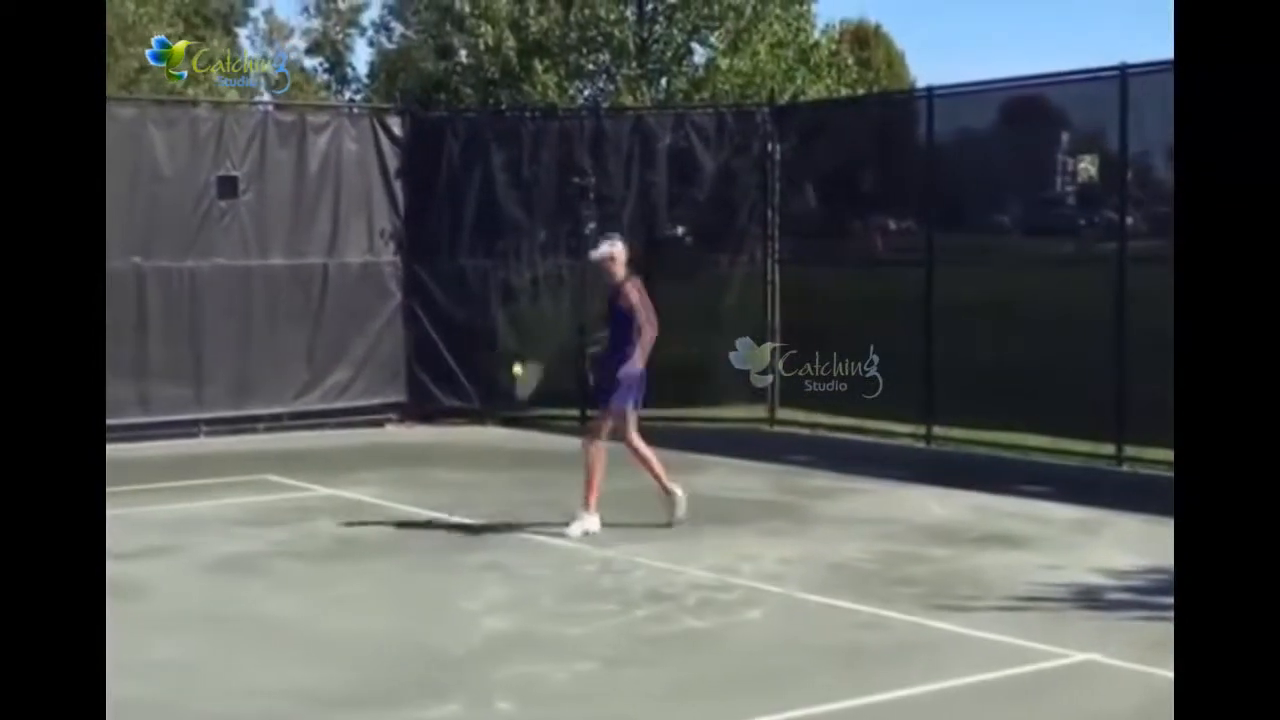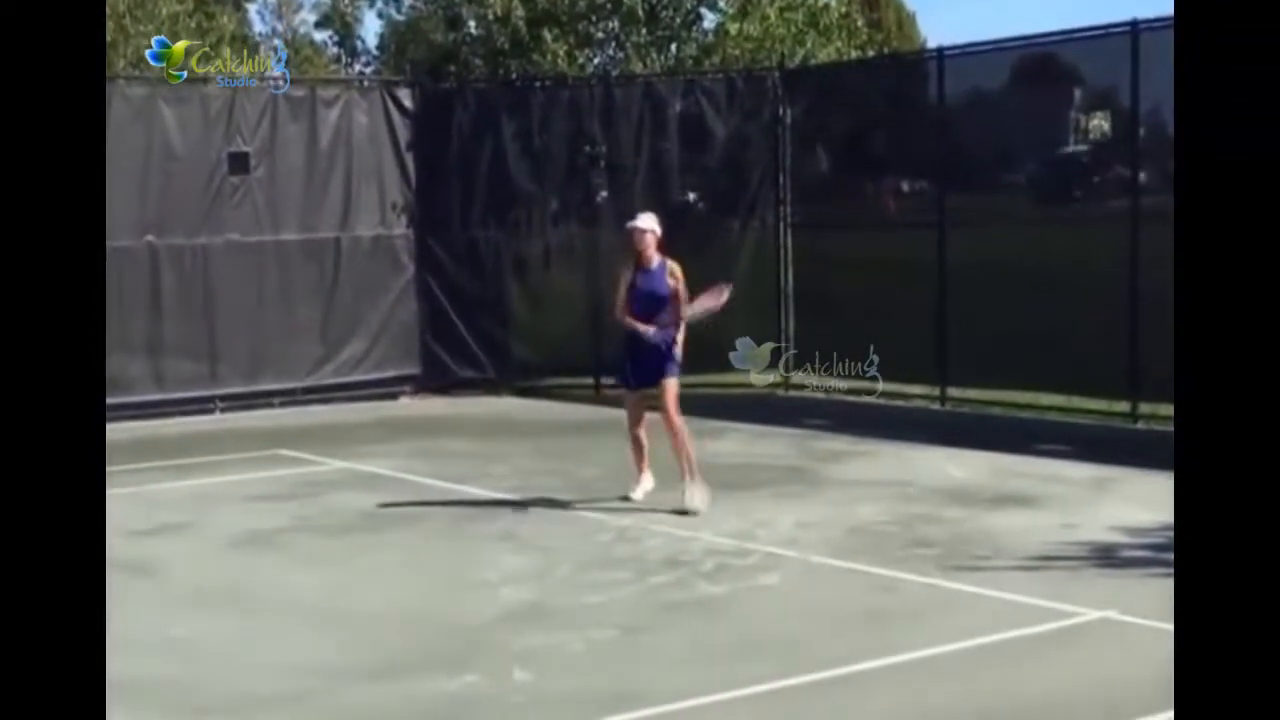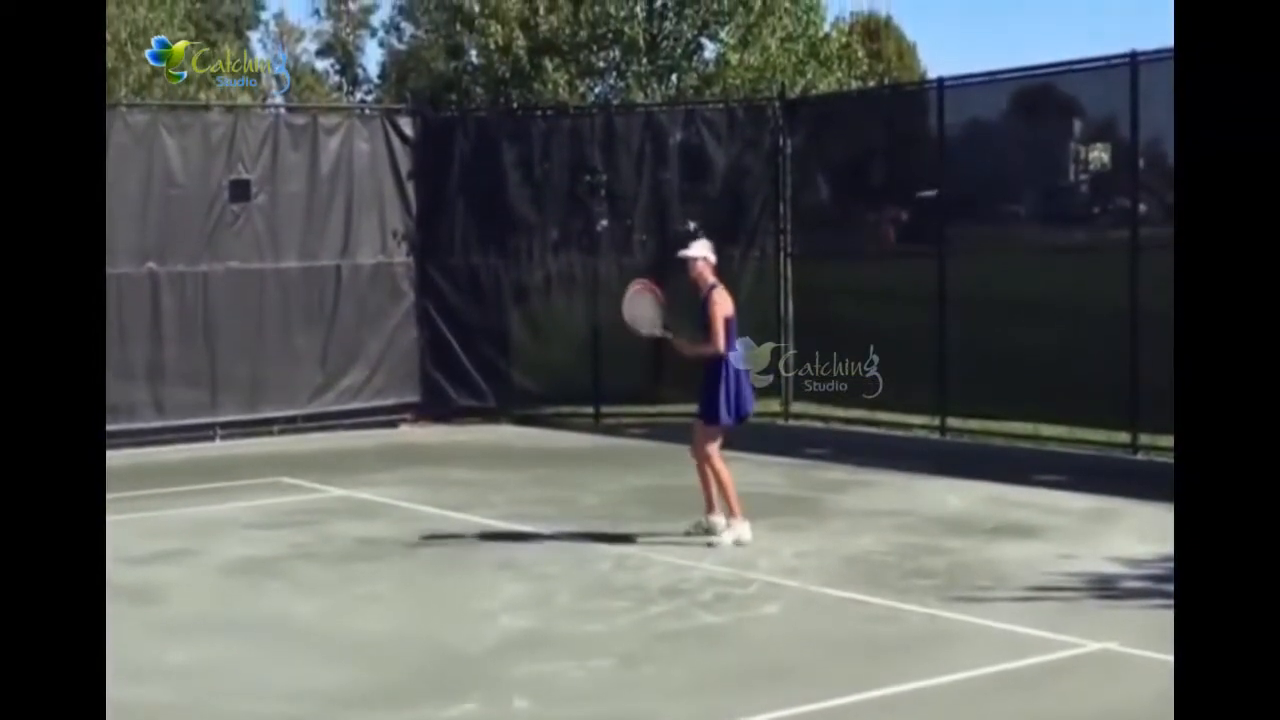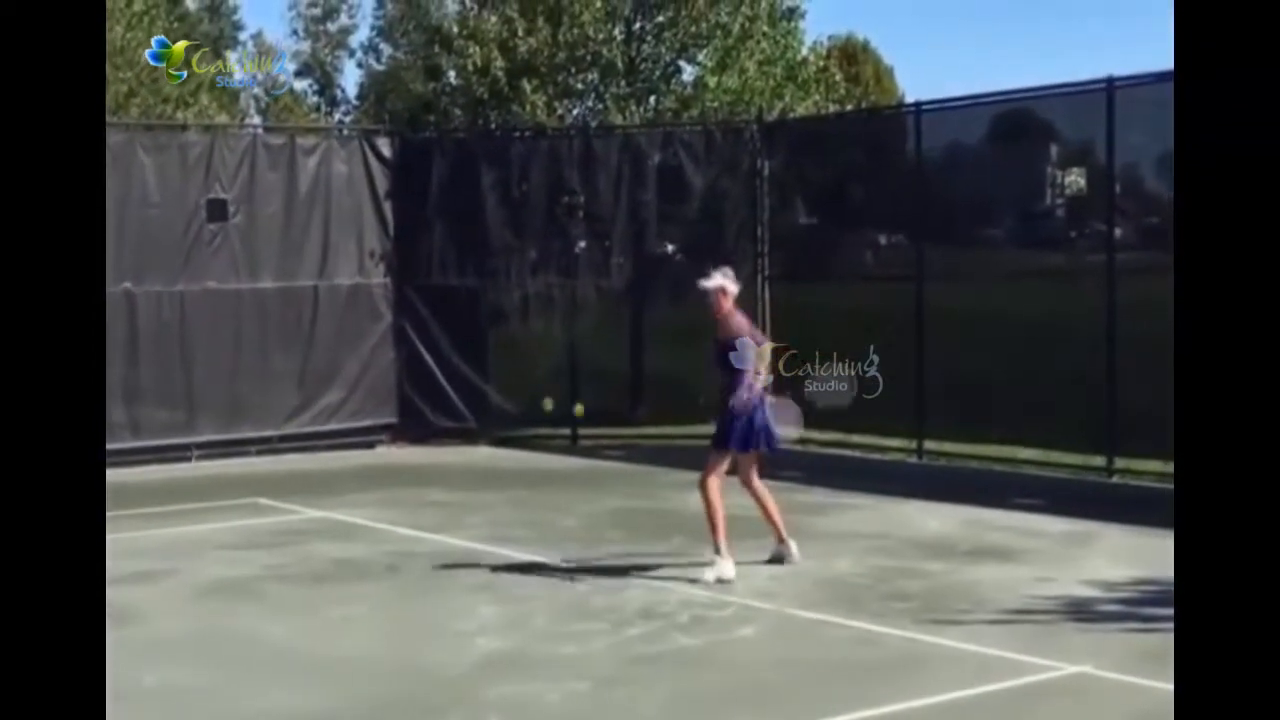
dt=1s
person 1, frame 1
left shoulder: (629, 288)
right shoulder: (619, 288)
left elbow: (648, 329)
left wrist: (636, 360)
left hip: (625, 367)
right hip: (614, 364)
left knee: (594, 439)
right knee: (631, 439)
left ankle: (588, 515)
right ankle: (670, 491)
person 1, frame 2
left shoulder: (671, 269)
right shoulder: (629, 270)
left elbow: (683, 309)
right elbow: (619, 311)
left wrist: (679, 338)
right wrist: (640, 328)
left hip: (664, 346)
right hip: (637, 346)
left knee: (669, 411)
right knee: (635, 419)
left ankle: (692, 481)
right ankle: (644, 475)
person 1, frame 3
left shoulder: (716, 296)
right shoulder: (708, 293)
left elbow: (717, 347)
left wrist: (689, 349)
right wrist: (691, 345)
left hip: (727, 376)
right hip: (721, 375)
left knee: (708, 452)
right knee: (700, 449)
left ankle: (737, 523)
right ankle: (713, 516)
person 1, frame 4
left shoulder: (734, 320)
right shoulder: (723, 323)
left elbow: (758, 347)
left wrist: (753, 383)
left hip: (744, 404)
right hip: (740, 404)
left knee: (708, 482)
right knee: (751, 480)
left ankle: (723, 560)
right ankle: (785, 543)
